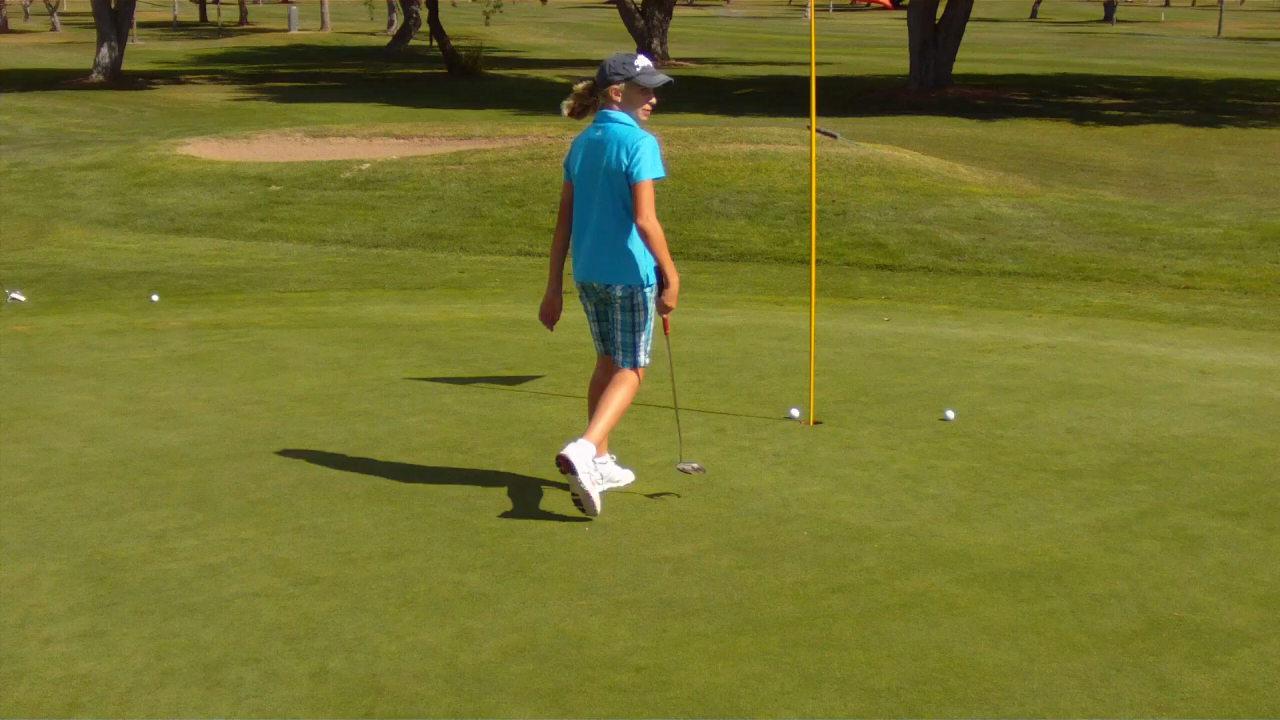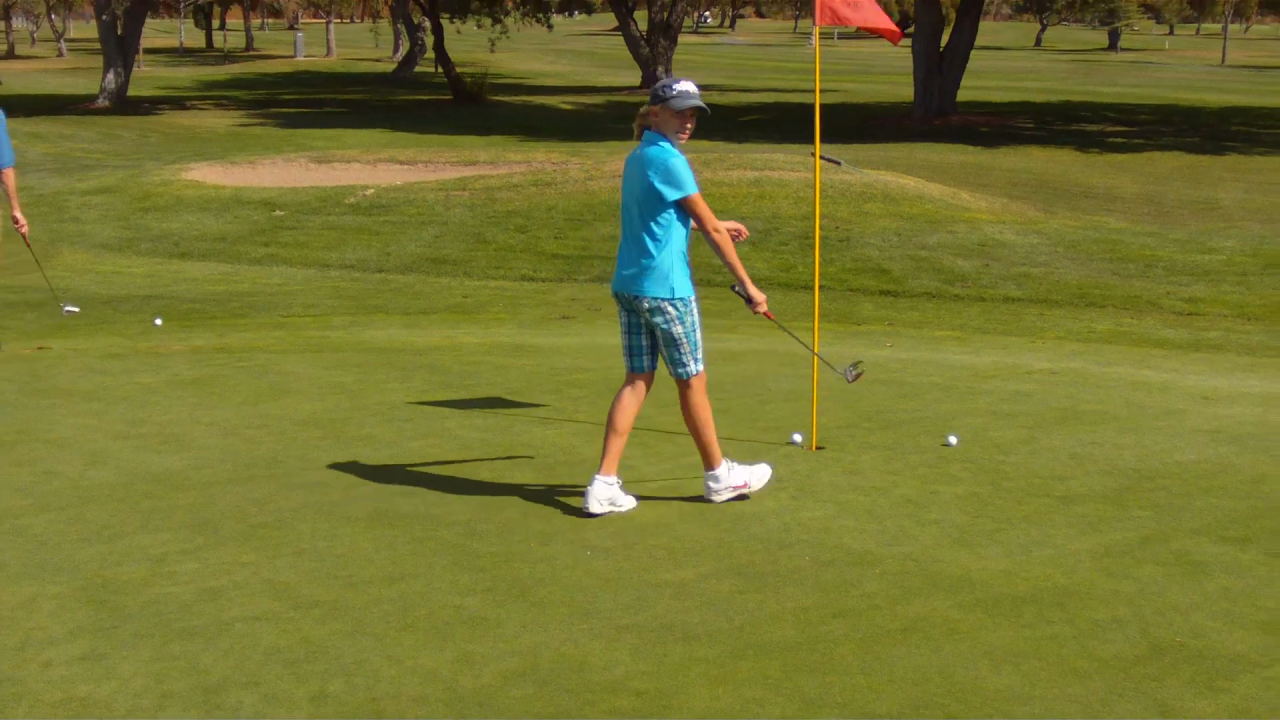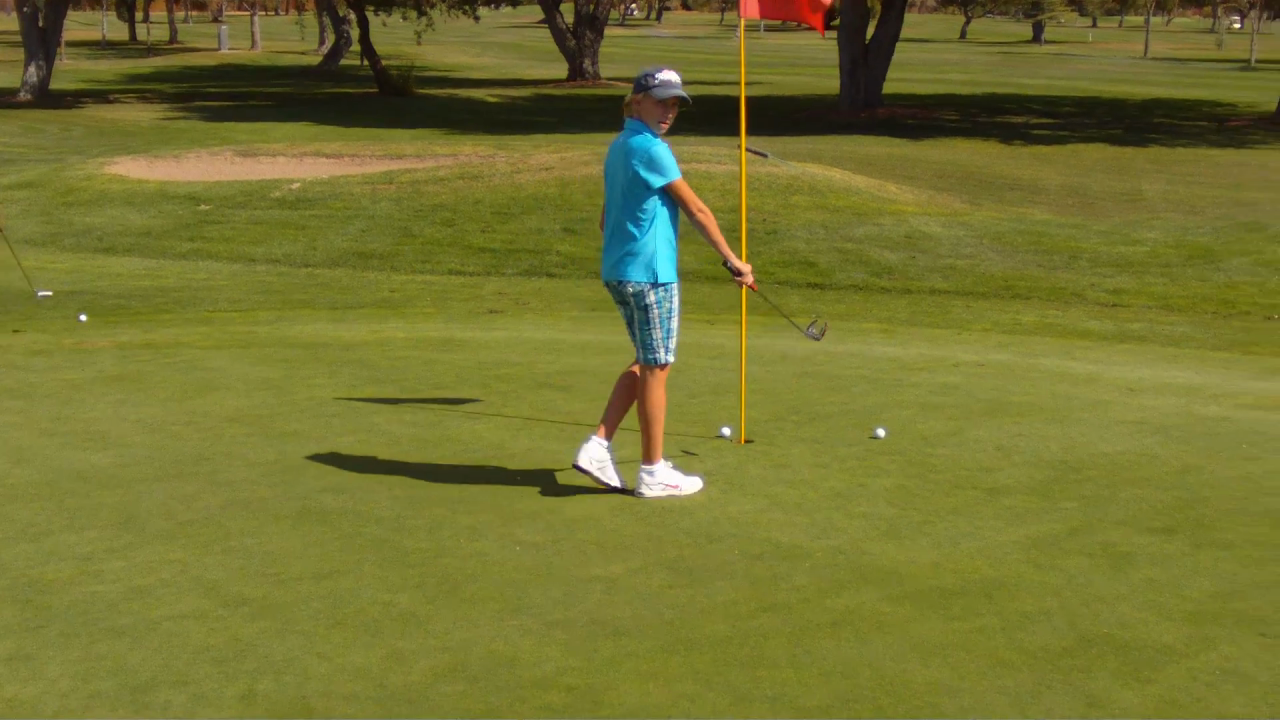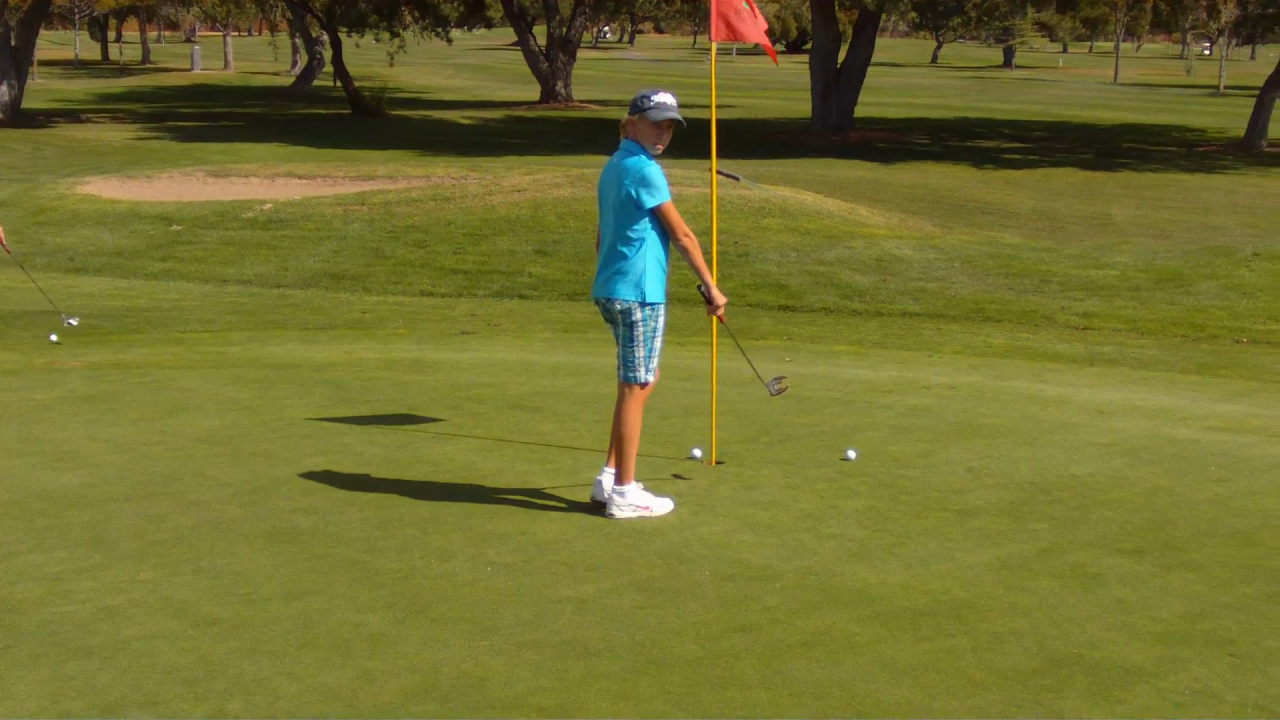
dt=0.4s
person 1, frame 1
left shoulder: (582, 142)
right shoulder: (641, 142)
left elbow: (564, 222)
right elbow: (646, 221)
left wrist: (554, 286)
right wrist: (670, 276)
left hip: (589, 272)
right hip: (628, 272)
left knee: (609, 360)
right knee: (629, 371)
left ankle: (600, 464)
right ankle: (584, 450)
person 1, frame 2
left shoulder: (638, 157)
right shoulder: (668, 161)
right elbow: (711, 229)
left wrist: (719, 226)
right wrist: (747, 283)
left hip: (630, 284)
right hip: (665, 288)
left knee: (637, 380)
right knee: (692, 380)
left ankle: (604, 484)
right ankle: (719, 474)
person 1, frame 3
left shoulder: (620, 145)
right shoulder: (650, 149)
right elbow: (697, 210)
right wrist: (733, 259)
left hip: (620, 270)
right hip: (650, 274)
left knee: (643, 365)
right knee: (656, 369)
left ankle: (598, 446)
right ankle: (653, 471)
person 1, frame 4
left shoulder: (614, 166)
right shoulder: (644, 169)
right elbow: (682, 236)
right wrist: (711, 288)
left hip: (611, 290)
right hip: (638, 293)
left knee: (640, 382)
right knee: (635, 387)
left ankle: (610, 477)
right ankle: (624, 492)
